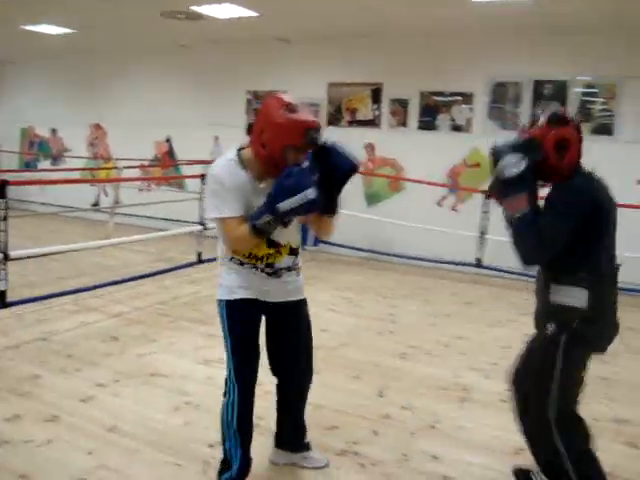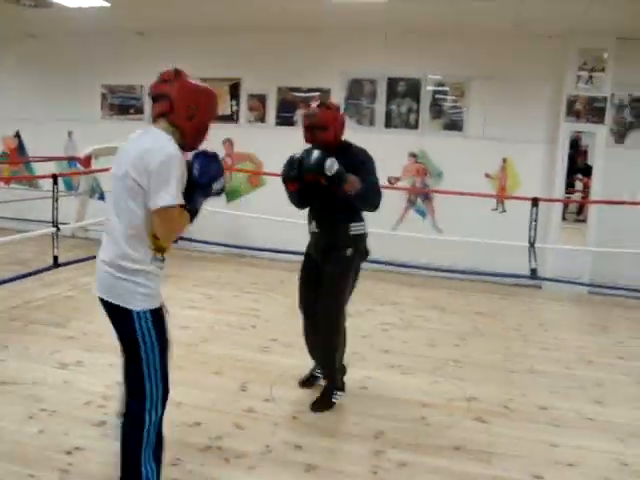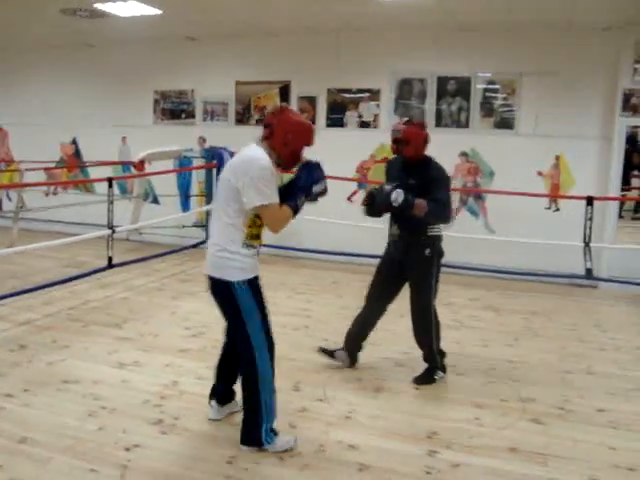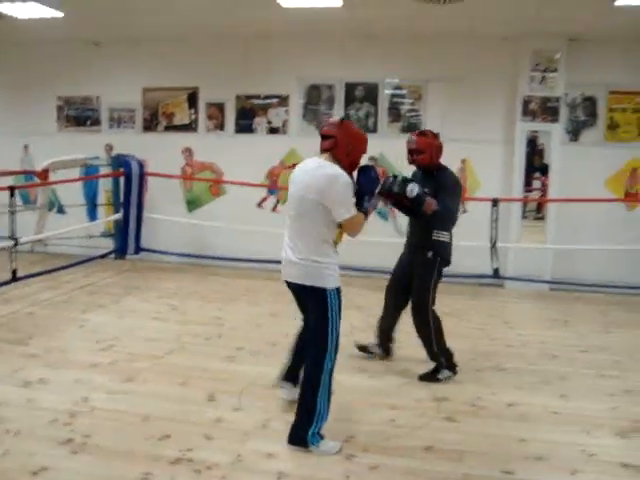
dt=1s
person 1, frame 1
left shoulder: (299, 166)
right shoulder: (224, 173)
left elbow: (323, 229)
right elbow: (238, 242)
left wrist: (330, 186)
right wrist: (278, 207)
left hip: (286, 290)
right hip: (240, 289)
left knee: (295, 376)
right knee: (242, 384)
left ankle: (290, 445)
person 1, frame 2
left shoulder: (139, 141)
right shoulder: (166, 152)
right elbow: (171, 227)
left wrist: (188, 186)
right wrist: (201, 190)
left hip: (116, 278)
right hip: (134, 286)
left knee: (141, 362)
right knee: (150, 393)
left ankle: (137, 435)
person 1, frame 3
left shoulder: (251, 158)
right shoulder: (257, 164)
right elbow: (274, 221)
left wrist: (293, 191)
right wrist: (303, 191)
left hip: (223, 263)
right hip: (234, 268)
left knee: (240, 335)
right knee: (258, 348)
left ankle: (221, 400)
right ankle: (261, 432)
person 1, frame 4
left shoulder: (303, 168)
right shoulder: (336, 177)
right elbow: (353, 228)
right wrist: (366, 193)
left hip: (293, 269)
right hip: (318, 274)
left knee: (313, 328)
right knee: (323, 350)
left ankle: (290, 380)
right ankle: (306, 434)
person 2, frame 1
left shoulder: (579, 194)
right shoulder: (579, 189)
left elbow: (531, 250)
right elbow: (550, 241)
left wrist: (514, 188)
right wrist: (517, 192)
left hip: (574, 319)
right hip: (569, 316)
left knee: (549, 422)
right knee: (528, 383)
person 2, frame 2
left shoulder: (357, 157)
right shoulder: (310, 156)
left elbow: (373, 200)
right elbow: (302, 202)
left wrist: (338, 176)
right wrist: (293, 183)
left hip: (347, 245)
right hip: (318, 241)
left knee: (332, 314)
right knee: (309, 305)
left ankle: (334, 384)
right ankle: (321, 365)
person 2, frame 3
left shoulder: (434, 173)
right shoulder: (394, 165)
left elbow: (444, 213)
left wrist: (405, 202)
right wrist: (375, 201)
left hip: (425, 246)
right hip: (397, 243)
left knee: (422, 305)
right knee: (376, 298)
left ankle: (436, 364)
right ankle: (349, 350)
person 2, frame 4
left shoulder: (447, 181)
right shoulder: (418, 175)
left elbow: (447, 219)
left wrist: (416, 195)
right wrist: (392, 195)
left hip: (434, 249)
right hip: (413, 244)
left knee: (421, 307)
right knee: (394, 294)
left ankle: (445, 364)
right ankle: (382, 344)
